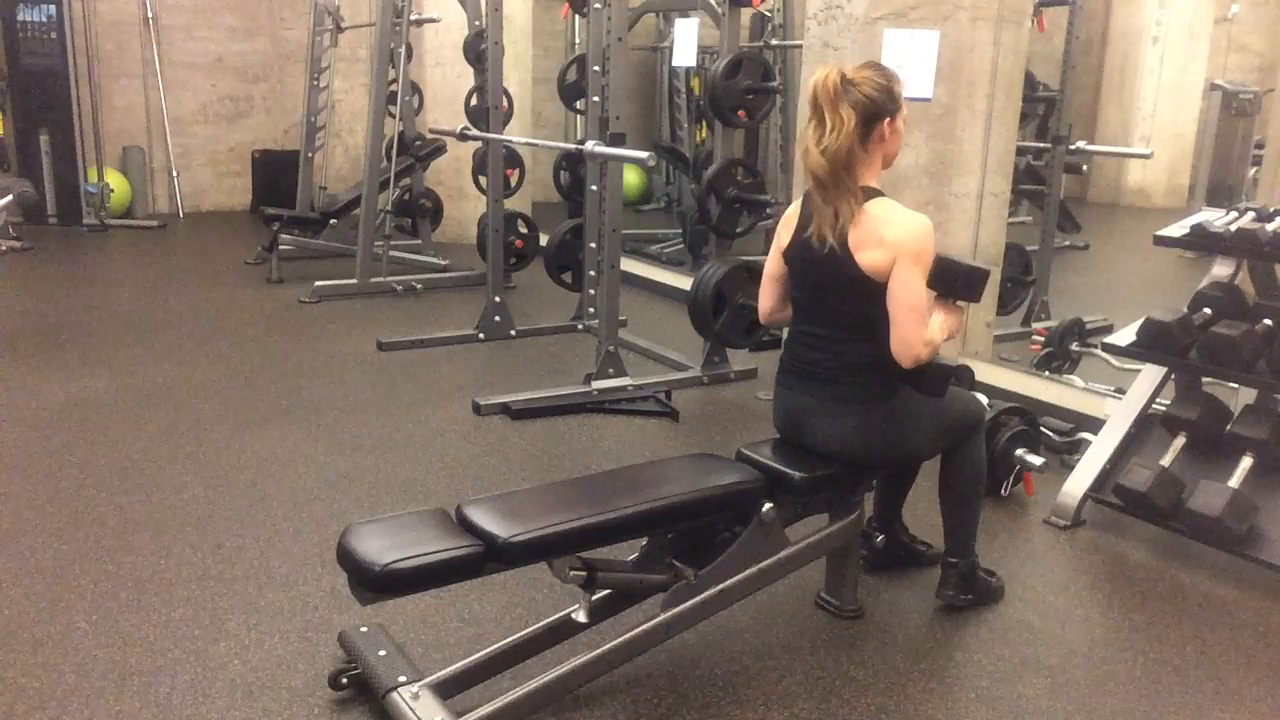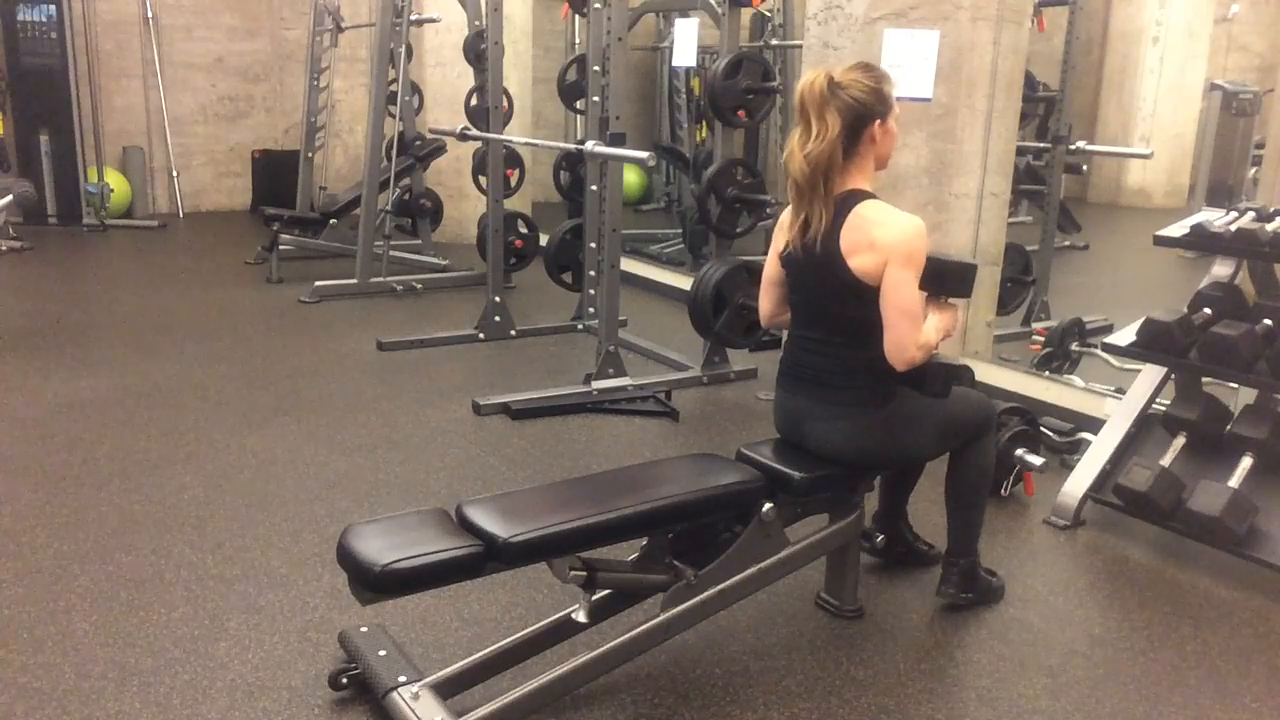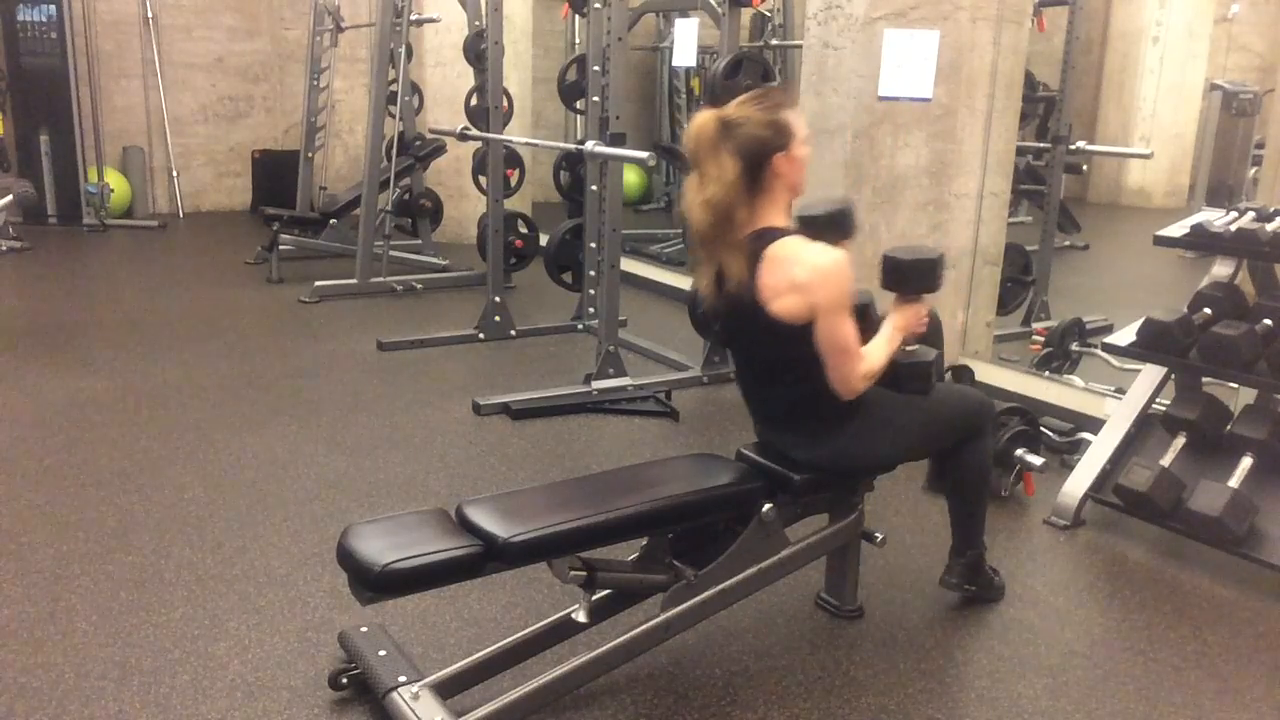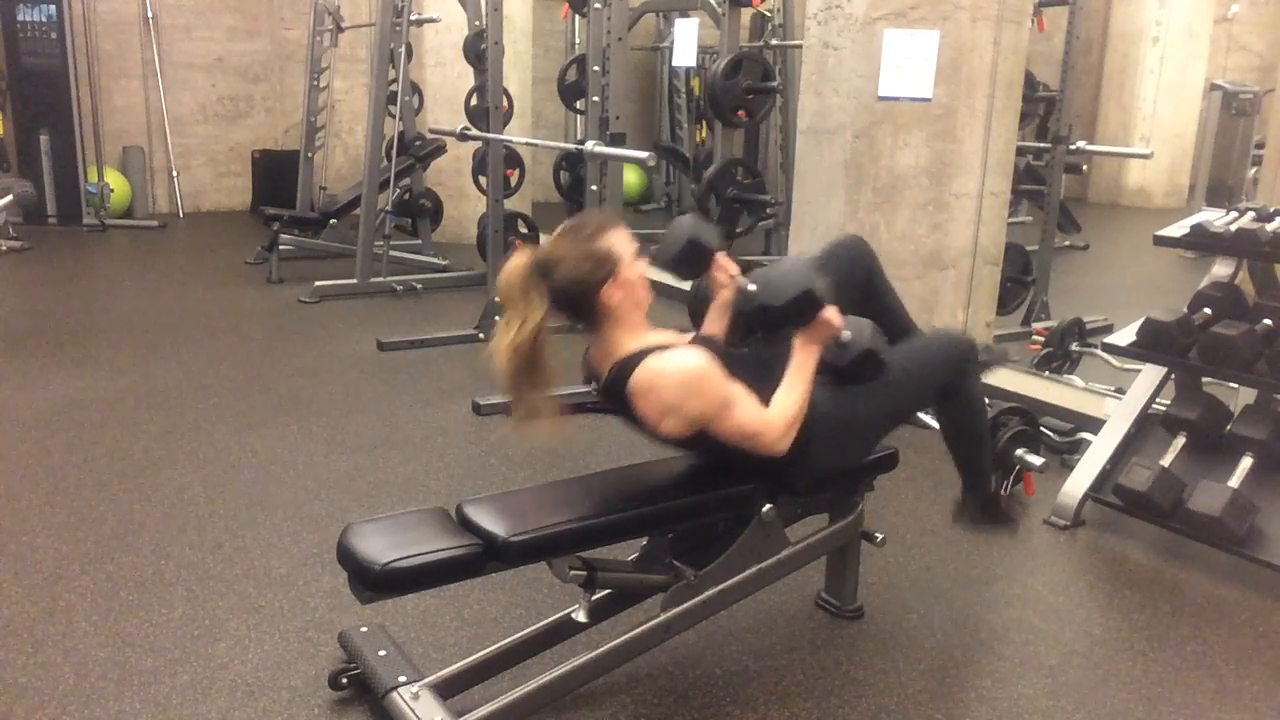
dt=0.5s
person 1, frame 1
left shoulder: (797, 211)
right shoulder: (904, 228)
left elbow: (769, 311)
right elbow: (909, 351)
right wrist: (945, 321)
left hip: (792, 409)
right hip: (855, 424)
left knee: (920, 403)
right knee: (967, 414)
left ankle: (886, 533)
right ankle: (961, 572)
person 1, frame 2
left shoulder: (794, 213)
right shoulder: (896, 230)
left elbow: (771, 315)
right elbow: (904, 353)
right wrist: (939, 321)
left hip: (793, 411)
right hip: (854, 427)
left knee: (919, 402)
right knee: (976, 414)
left ankle: (891, 530)
right ankle: (962, 571)
person 1, frame 3
left shoulder: (717, 246)
right shoulder: (815, 263)
right elbow: (852, 381)
right wrist: (898, 327)
left hip: (775, 424)
right hip: (831, 437)
left knee: (916, 308)
right knee: (978, 409)
left ankle: (945, 467)
right ankle: (968, 563)
person 1, frame 4
left shoulder: (610, 353)
right shoulder: (671, 375)
right elbow: (774, 437)
left wrist: (723, 301)
right wrist: (809, 347)
left hip: (769, 383)
right hip: (807, 436)
left knee: (851, 254)
right knee: (951, 352)
left ankle: (915, 355)
right ankle: (983, 496)
